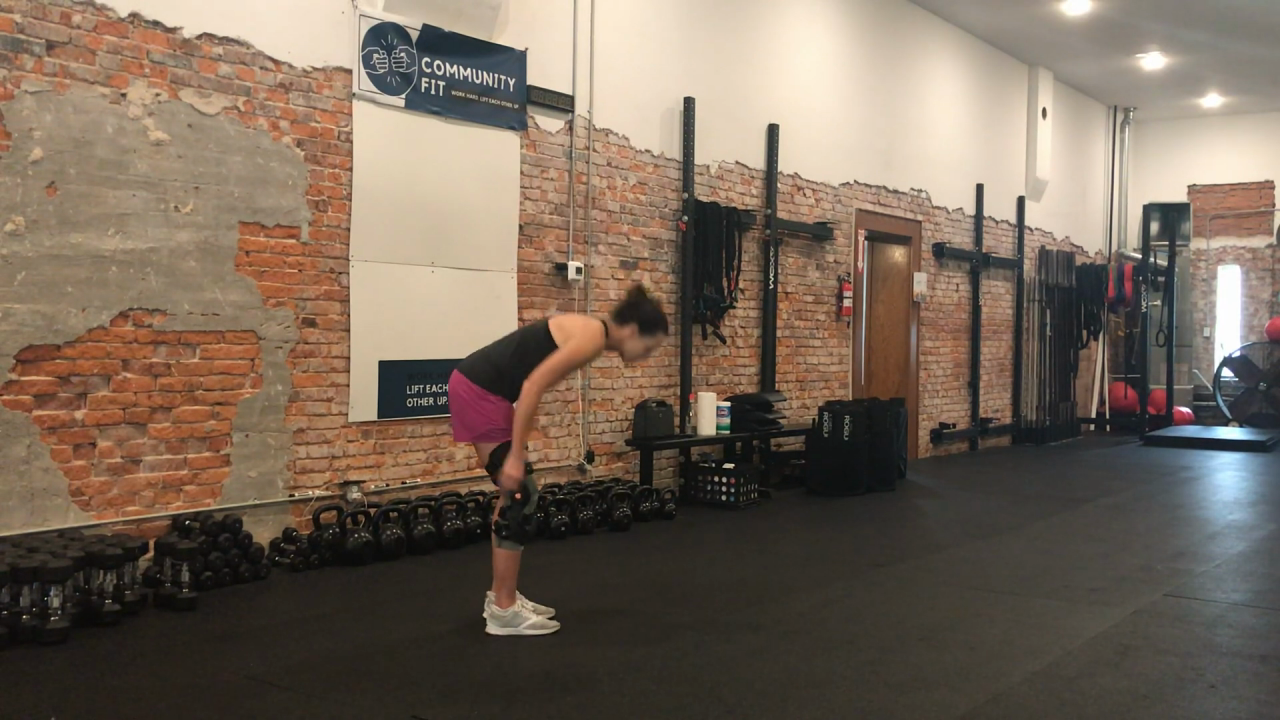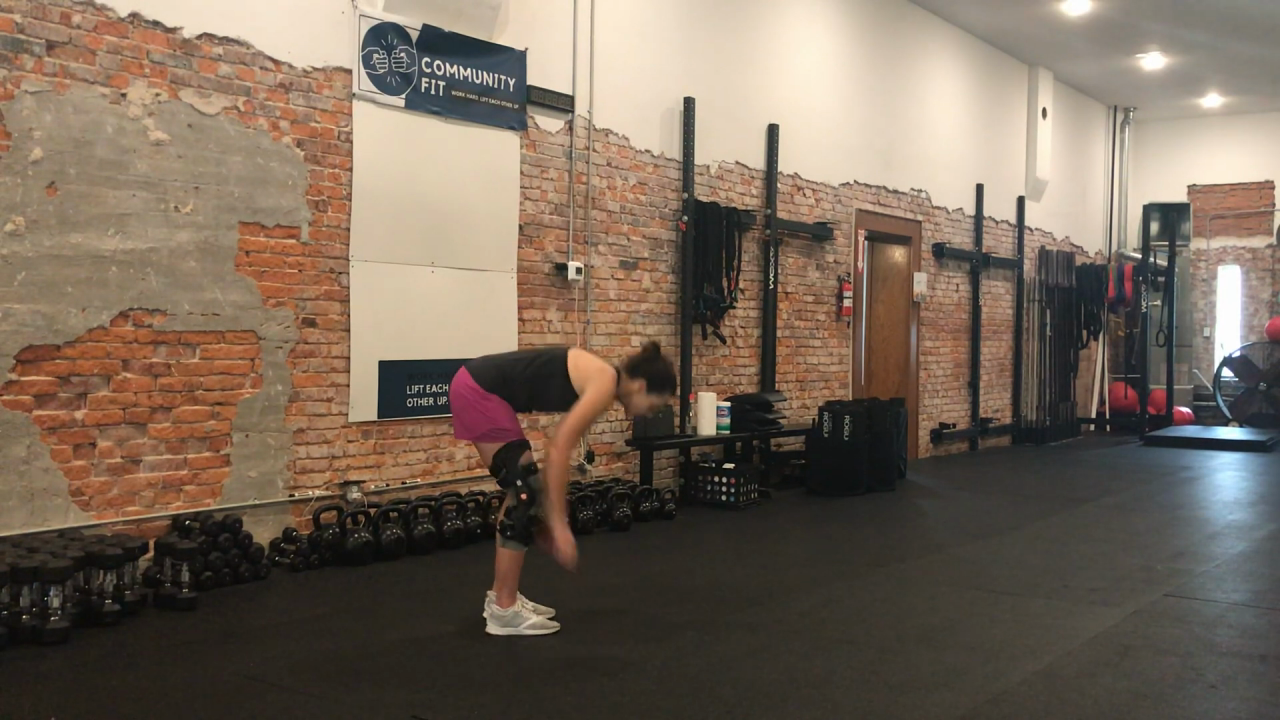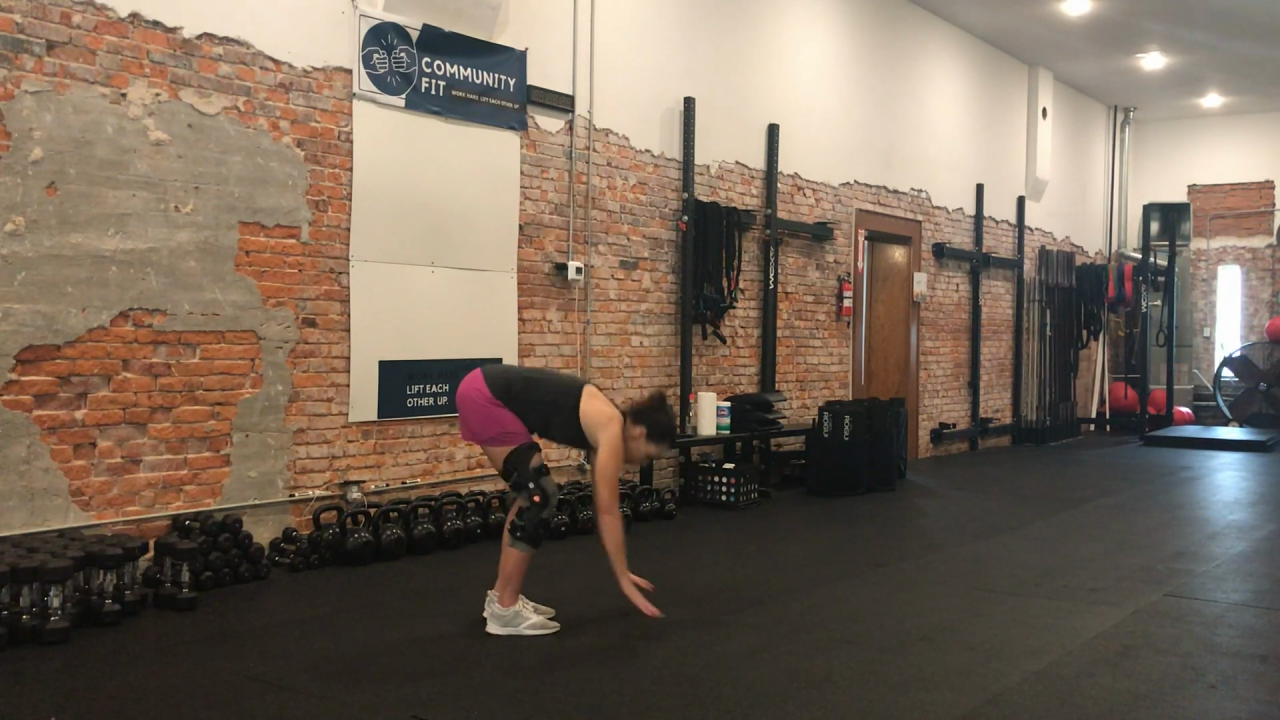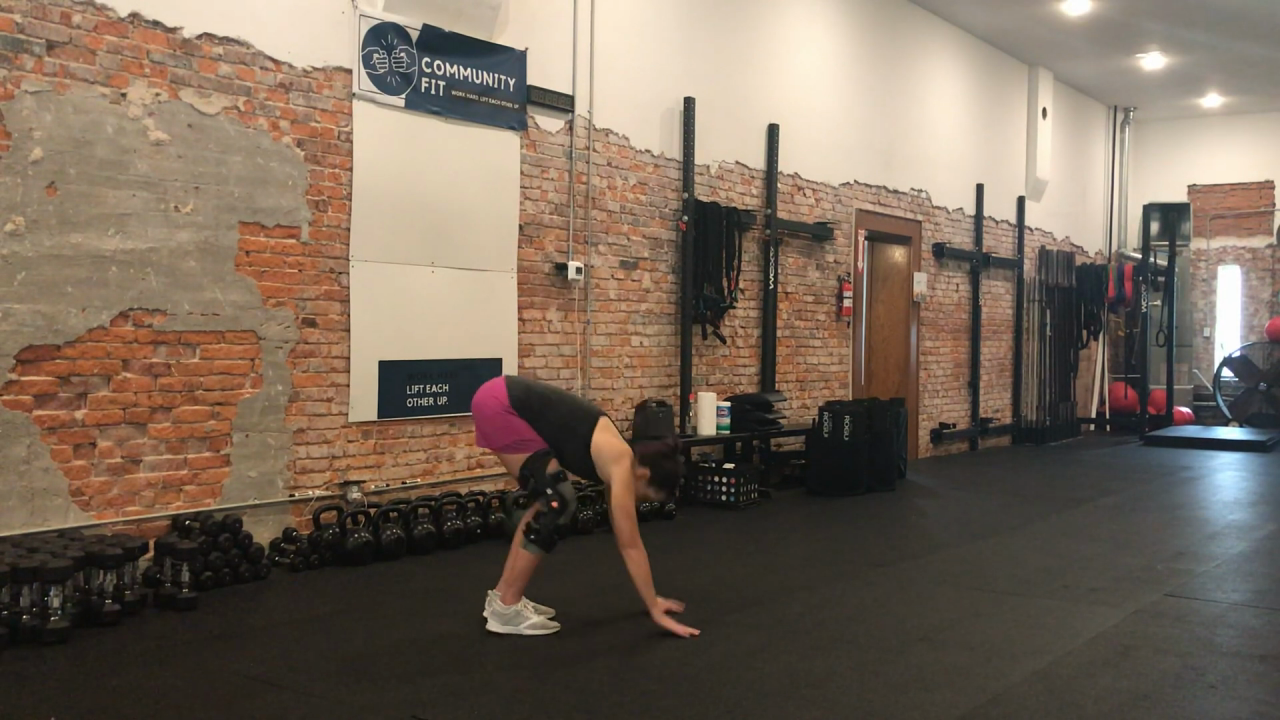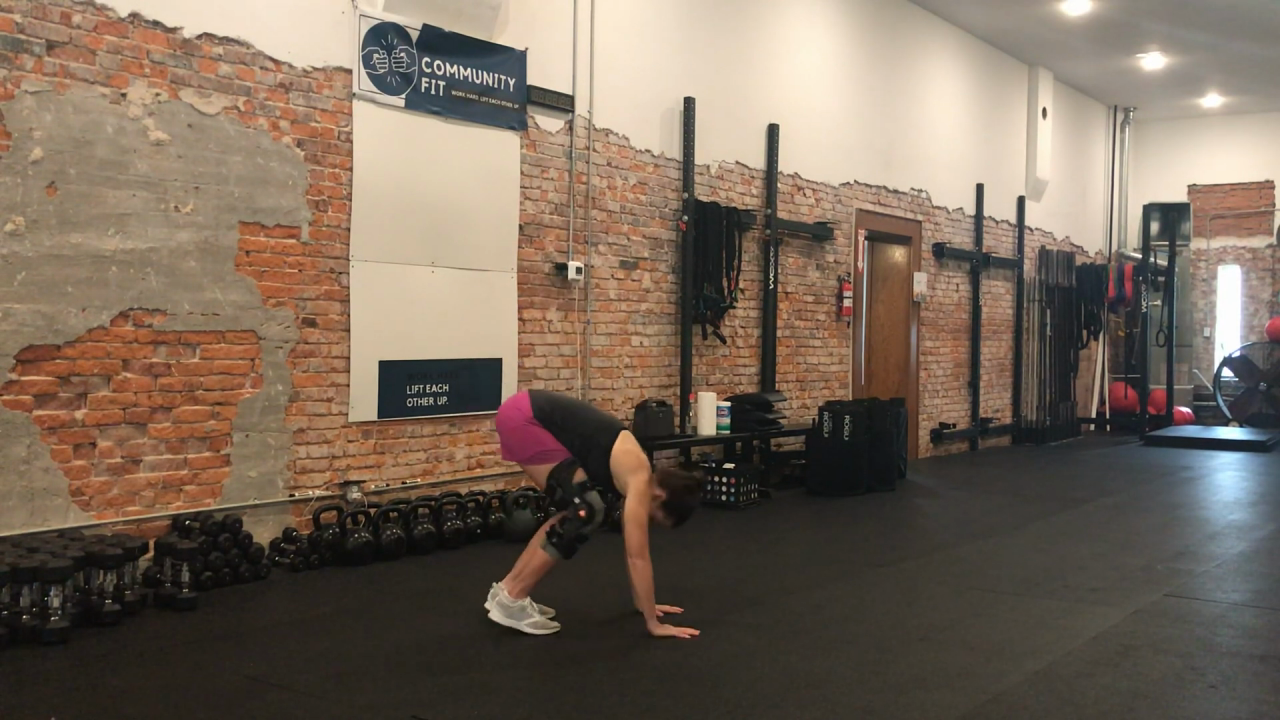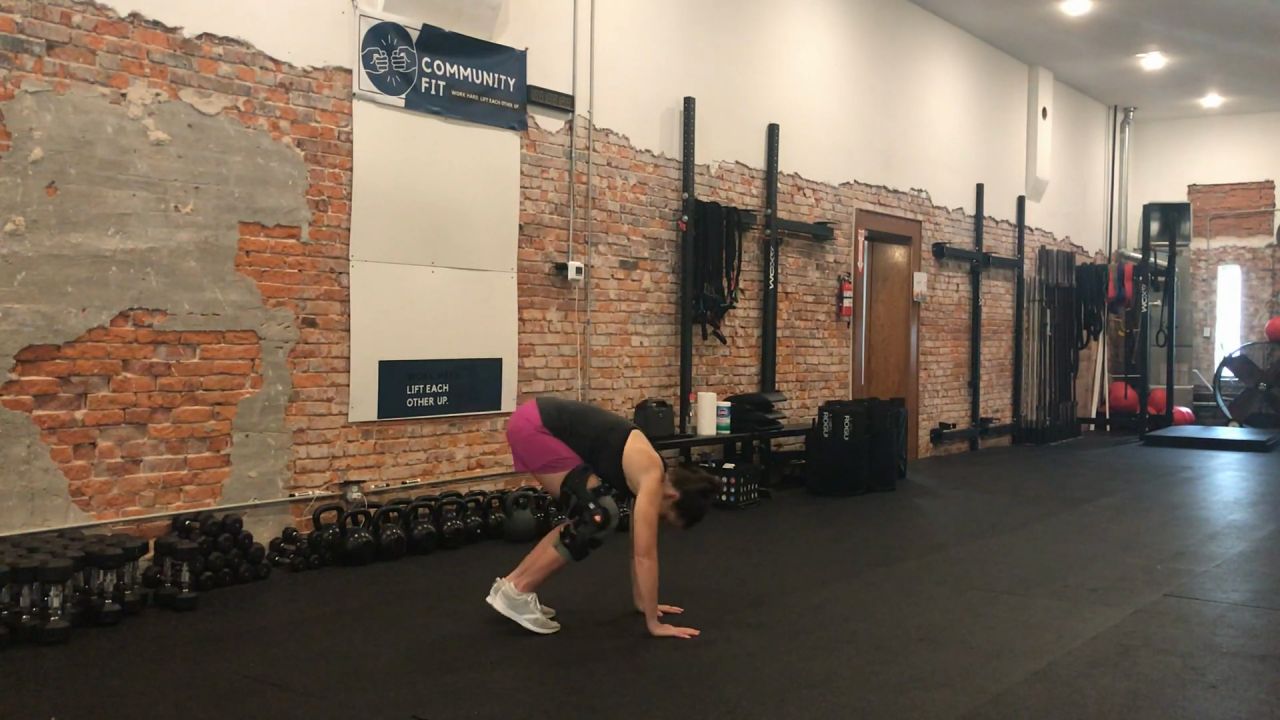
dt=0.2s
person 1, frame 1
left shoulder: (589, 332)
right shoulder: (591, 338)
right elbow: (531, 387)
left wrist: (516, 453)
right wrist: (516, 456)
left hip: (478, 387)
right hip: (478, 390)
left knee: (514, 493)
right knee: (518, 493)
left ankle: (502, 597)
right ankle: (503, 610)
person 1, frame 2
left shoulder: (602, 379)
right shoulder: (604, 385)
left elbow: (559, 448)
right elbow: (559, 449)
left wrist: (549, 515)
right wrist: (558, 523)
left hip: (477, 386)
right hip: (478, 391)
left knee: (522, 490)
right knee: (527, 491)
left ankle: (501, 596)
right ankle: (504, 610)
person 1, frame 3
left shoulder: (605, 423)
right shoulder: (612, 430)
left elbow: (605, 507)
right elbow: (608, 512)
left wrist: (623, 571)
right wrist: (624, 580)
left hip: (484, 393)
right hip: (484, 397)
left knee: (531, 496)
right knee: (539, 496)
left ankle: (504, 596)
right ankle: (504, 610)
person 1, frame 4
left shoulder: (618, 459)
right shoulder: (621, 466)
left elbow: (626, 539)
right elbow: (631, 545)
left wrist: (649, 599)
right wrist: (657, 614)
left hip: (505, 402)
right hip: (500, 404)
left knee: (550, 503)
right knee: (558, 502)
left ankle: (504, 596)
right ankle: (505, 607)
person 1, frame 5
left shoulder: (635, 473)
right shoulder: (639, 479)
left elbow: (633, 549)
right elbow: (637, 555)
left wrist: (642, 602)
right wrist: (653, 623)
left hip: (528, 416)
right hip: (524, 417)
left knee: (576, 515)
right knee: (585, 511)
left ankle: (508, 589)
right ankle: (511, 599)
person 1, frame 6
left shoulder: (645, 473)
right shoulder: (652, 477)
left elbow: (638, 545)
right elbow: (644, 553)
left wrist: (641, 600)
right wrist: (654, 623)
left hip: (540, 424)
right hip: (535, 425)
left knee: (589, 520)
right knee: (600, 516)
left ankle: (512, 583)
right ankle: (517, 592)
